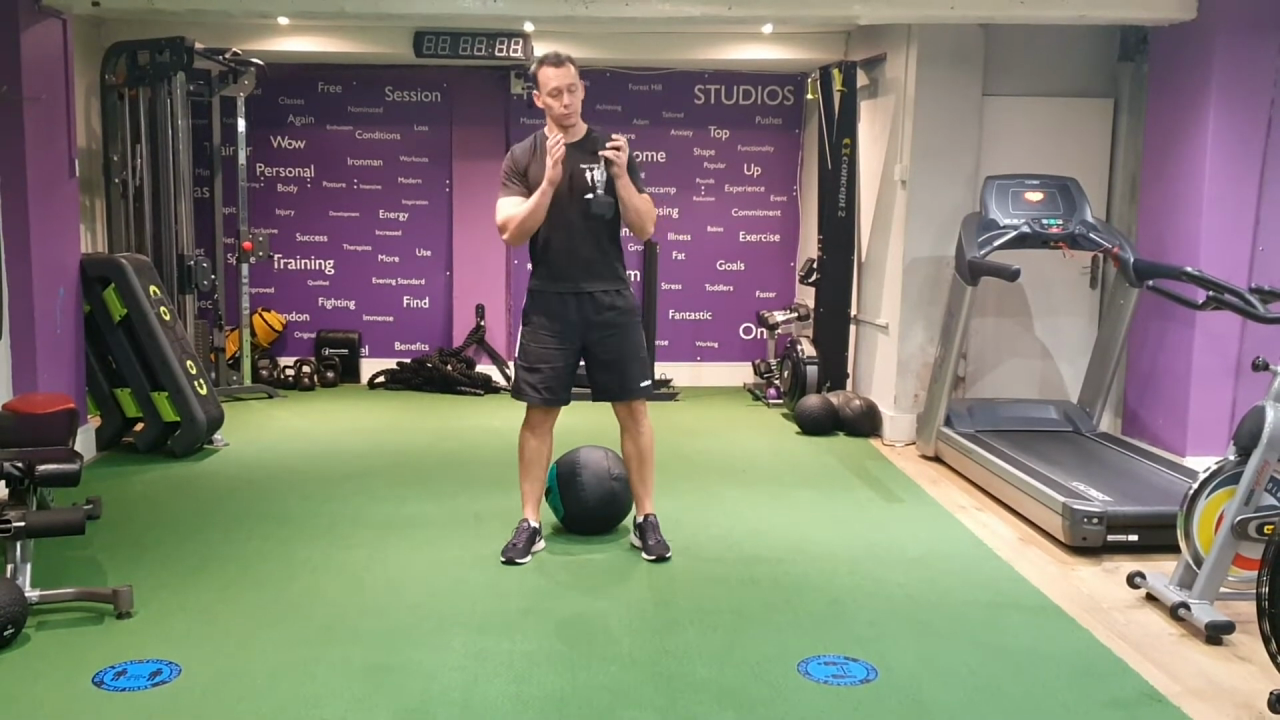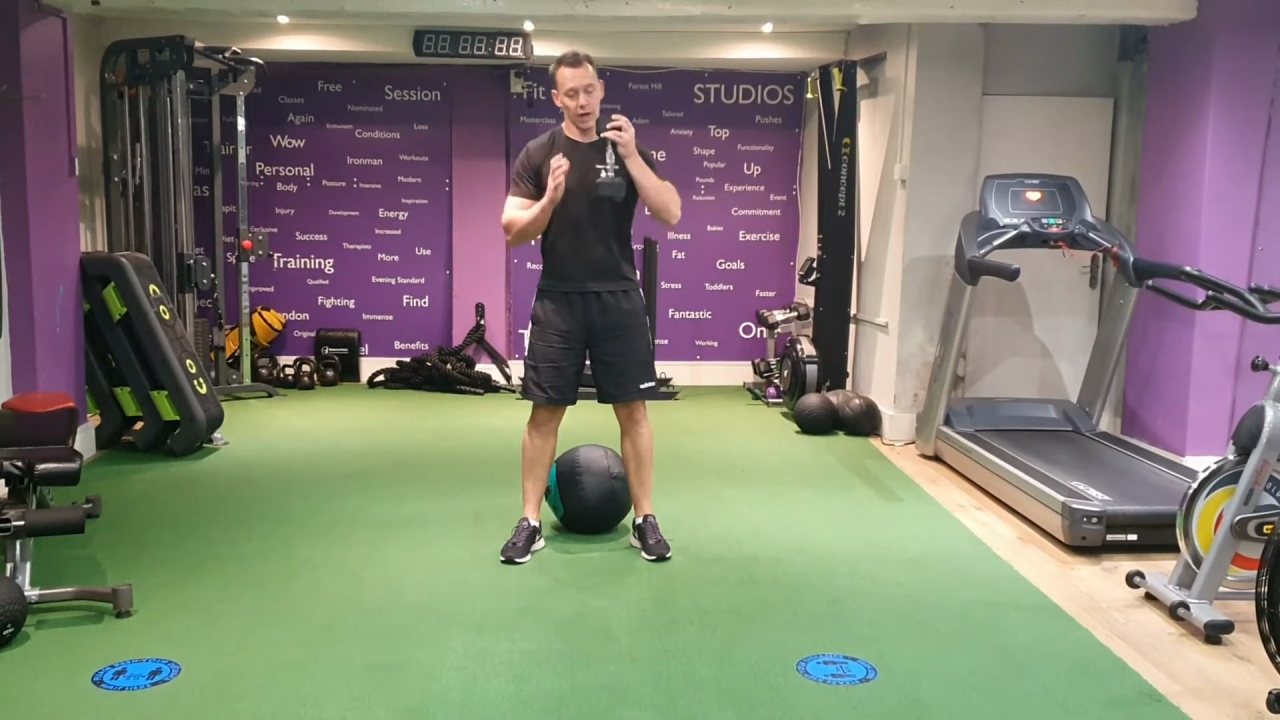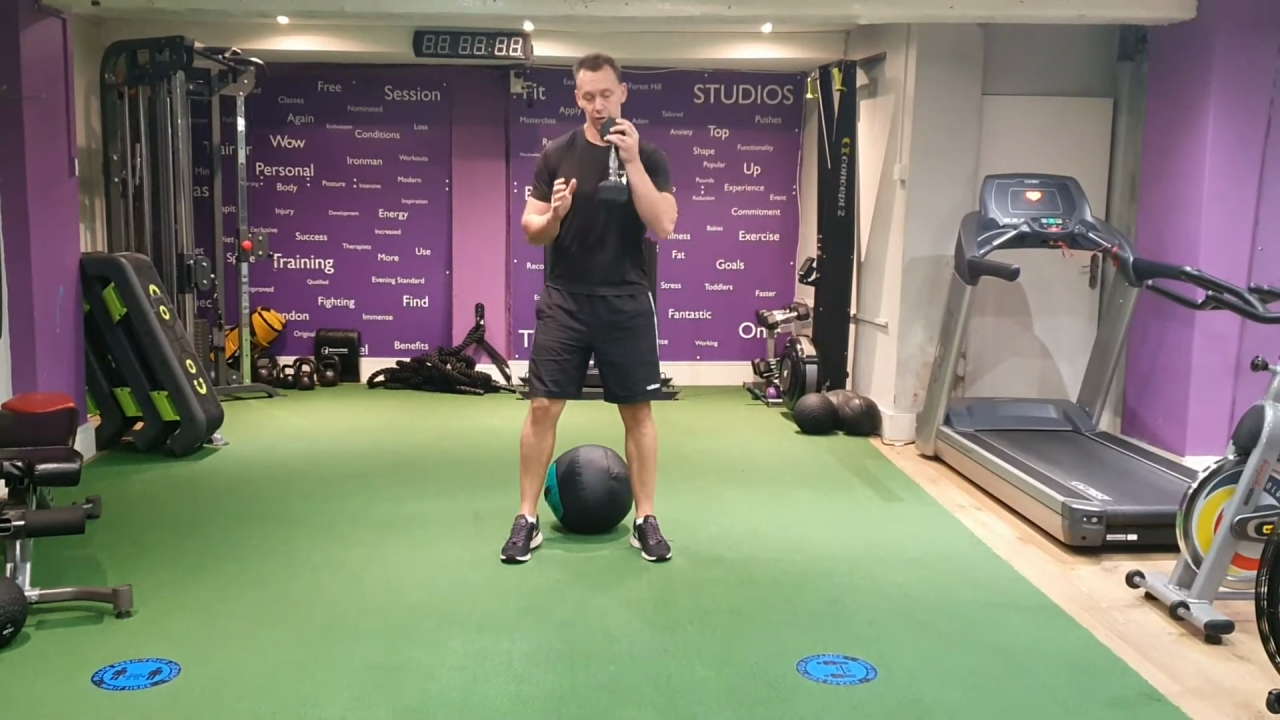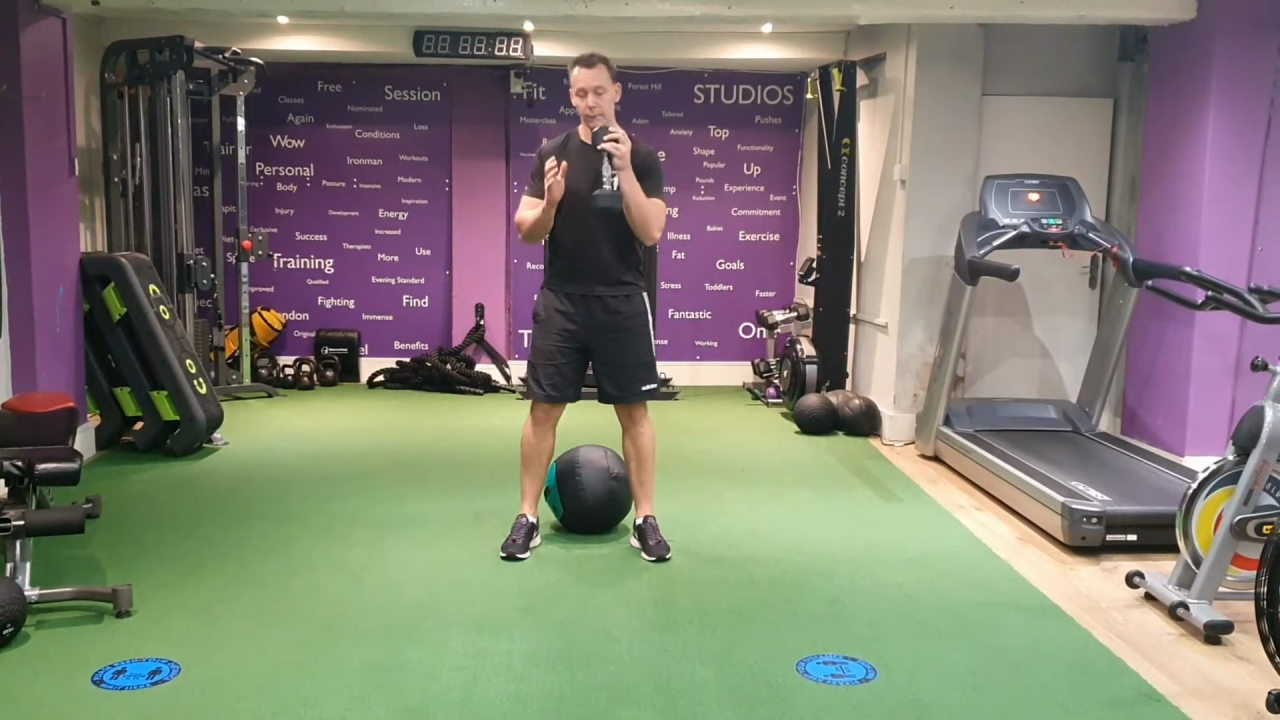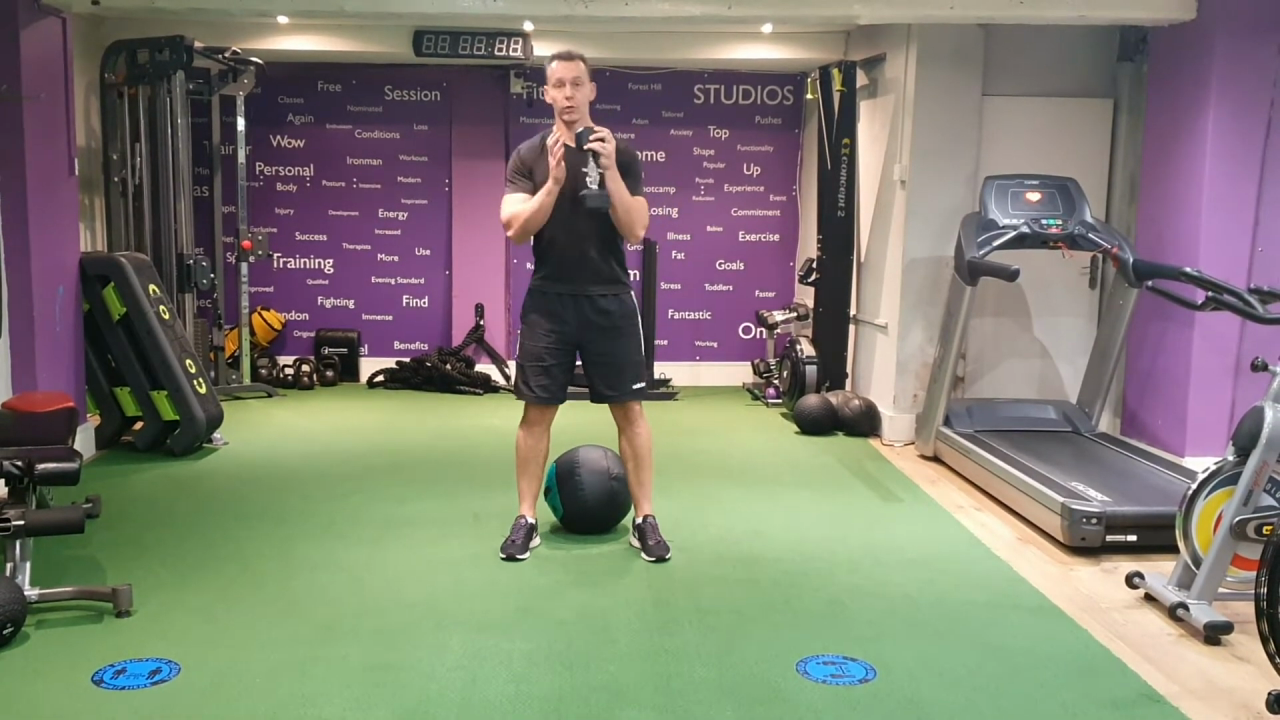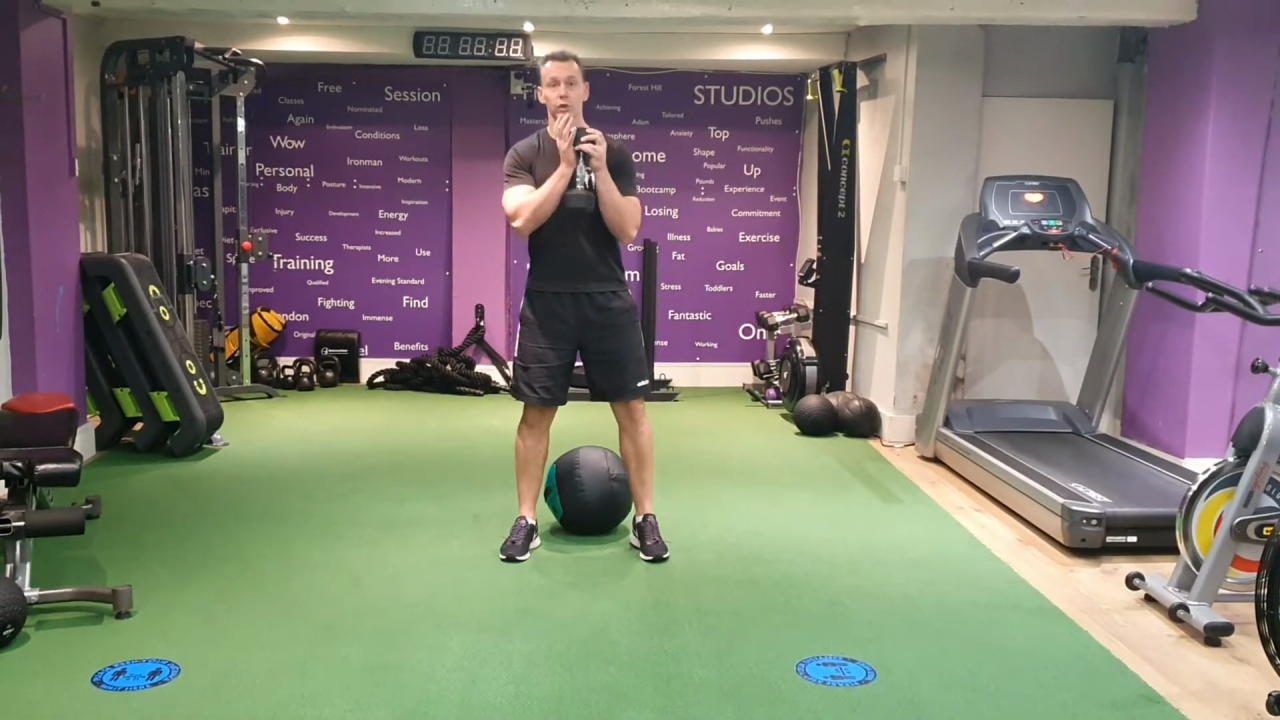
dt=0.2s
person 1, frame 1
left shoulder: (612, 151)
right shoulder: (523, 156)
left elbow: (647, 228)
right elbow: (510, 233)
left wrist: (620, 176)
right wrist: (550, 181)
left hip: (611, 297)
right hip: (550, 300)
left knee: (633, 409)
right knee: (540, 412)
left ankle: (646, 520)
right ankle: (530, 524)
person 1, frame 2
left shoulder: (631, 149)
right shoulder: (537, 153)
left elbow: (671, 214)
right elbow: (513, 231)
left wrist: (630, 155)
right wrist: (547, 202)
left hip: (618, 297)
right hip: (558, 300)
left knee: (632, 409)
right knee: (544, 412)
left ankle: (644, 520)
right ankle: (530, 522)
person 1, frame 3
left shoulder: (648, 155)
right shoulder: (556, 154)
left elbow: (662, 226)
right elbow: (533, 233)
left wrist: (632, 161)
right wrist: (555, 214)
left hip: (626, 300)
right hip: (565, 299)
left knee: (637, 410)
right knee: (543, 407)
left ankle: (645, 520)
right ankle: (527, 520)
person 1, frame 4
left shoulder: (642, 156)
right shoulder: (551, 154)
left elbow: (651, 233)
right elbow: (526, 232)
left wrist: (624, 169)
right wrist: (552, 199)
left hip: (622, 300)
right hip: (561, 300)
left knee: (635, 411)
right knee: (544, 409)
left ankle: (644, 520)
right ankle: (528, 519)
person 1, frame 5
left shoulder: (621, 154)
right shoulder: (528, 154)
left elbow: (635, 230)
right elbow: (514, 228)
left wrist: (609, 168)
right wrist: (556, 177)
left hip: (609, 298)
right hip: (549, 300)
left knee: (630, 410)
right knee: (537, 410)
left ankle: (644, 520)
right ankle: (526, 520)
person 1, frame 6
left shoulder: (615, 152)
right shoulder: (525, 153)
left elbow: (628, 229)
right elbow: (522, 220)
left wrist: (599, 168)
right wrist: (565, 165)
left hip: (608, 297)
right hip: (547, 300)
left knee: (632, 407)
right knee: (537, 411)
left ankle: (644, 519)
right ankle: (527, 521)
